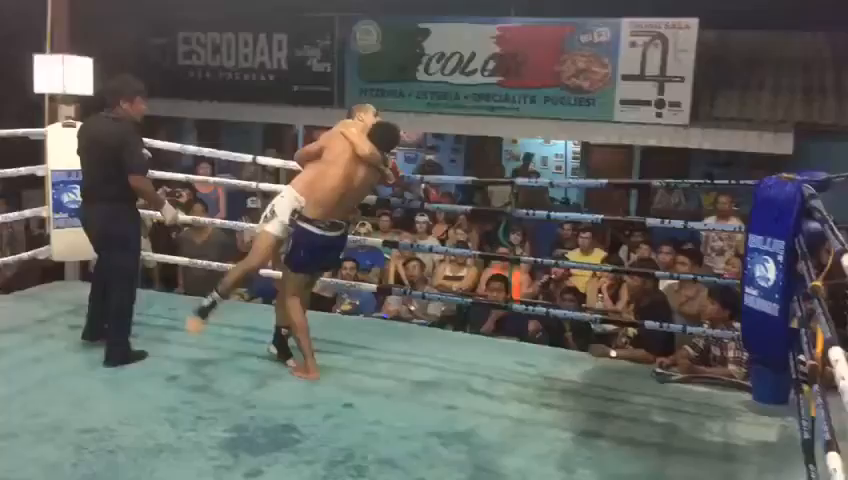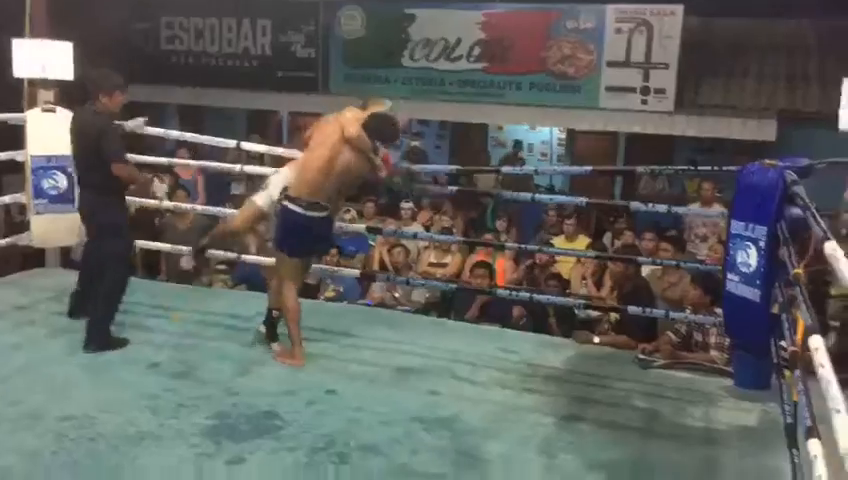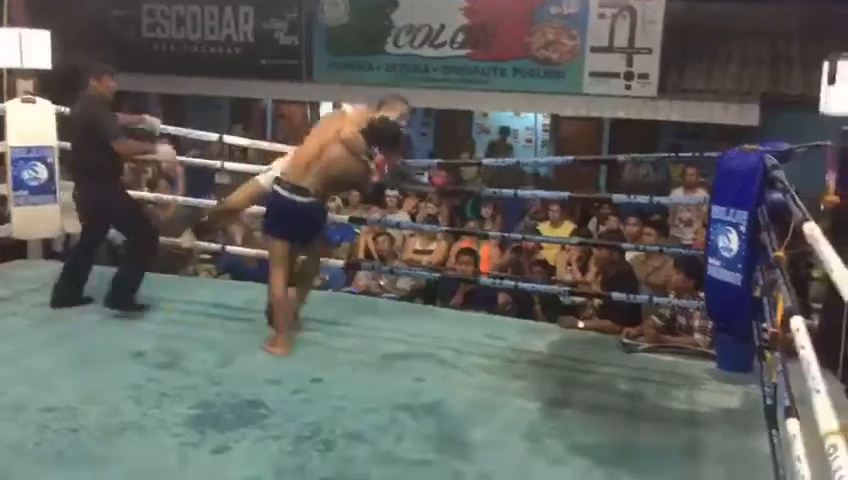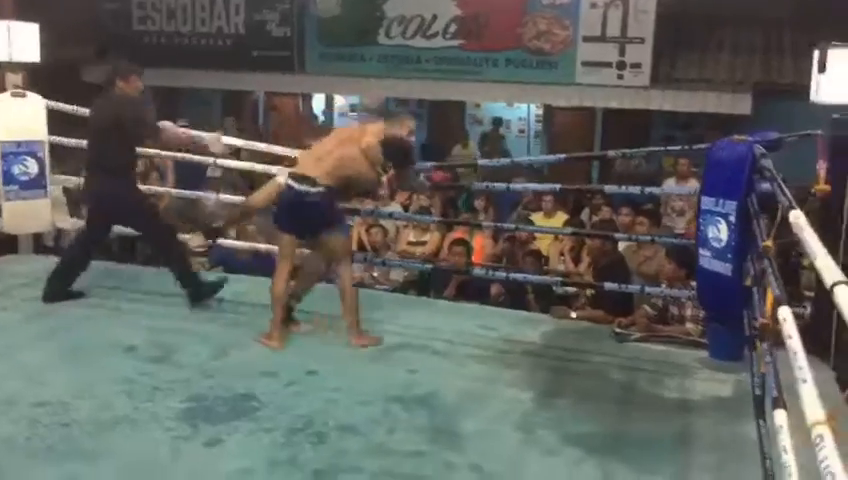
dt=0.2s
person 1, frame 1
left shoulder: (89, 125)
right shoulder: (127, 133)
right elbow: (137, 181)
right wrist: (162, 206)
left hip: (91, 209)
right hip: (118, 212)
left knee: (105, 267)
right knee: (123, 278)
left ankle: (94, 327)
right ankle: (117, 350)
person 1, frame 2
left shoulder: (81, 117)
right shoulder: (103, 124)
right elbow: (120, 169)
left wrist: (124, 127)
right wrist: (150, 183)
left hip: (89, 198)
right hip: (107, 203)
left knee: (97, 253)
right knee: (117, 266)
left ankle: (80, 304)
right ankle: (97, 334)
person 1, frame 3
left shoulder: (82, 106)
right shoulder: (95, 107)
right elbow: (120, 145)
left wrist: (143, 119)
right wrist: (155, 150)
left hip: (85, 186)
right hip: (103, 187)
left knee: (90, 238)
right knee: (145, 235)
left ankle: (65, 293)
right ankle: (120, 294)
person 1, frame 4
left shoulder: (102, 105)
right shoulder: (126, 107)
right elbow: (160, 137)
left wrist: (157, 125)
right wrist: (202, 140)
left hip: (95, 184)
right hip: (117, 185)
left knee: (92, 235)
right knee: (162, 234)
left ankle: (56, 287)
right ankle: (195, 288)
person 2, frame 1
left shoulder: (337, 137)
right shoulder: (375, 172)
left elbow: (302, 156)
left hip: (311, 232)
right hip: (334, 236)
left knee: (291, 296)
right knee: (300, 292)
left ankle: (310, 366)
person 2, frame 2
left shoulder: (332, 120)
right shoulder: (370, 163)
left hip: (294, 209)
right hip: (320, 218)
left knee: (288, 282)
right knee: (295, 276)
left ankle: (296, 351)
person 2, frame 3
left shoulder: (340, 117)
right shoulder: (363, 166)
left hip: (280, 195)
right hip: (308, 205)
left knee: (278, 269)
right knee: (312, 256)
left ankle: (280, 339)
right ankle: (291, 312)
person 2, frame 4
right shoulder: (373, 176)
left hip: (292, 188)
right hip: (319, 197)
left knee: (284, 265)
right knee: (343, 263)
left ankle: (276, 333)
right ankle: (355, 332)
